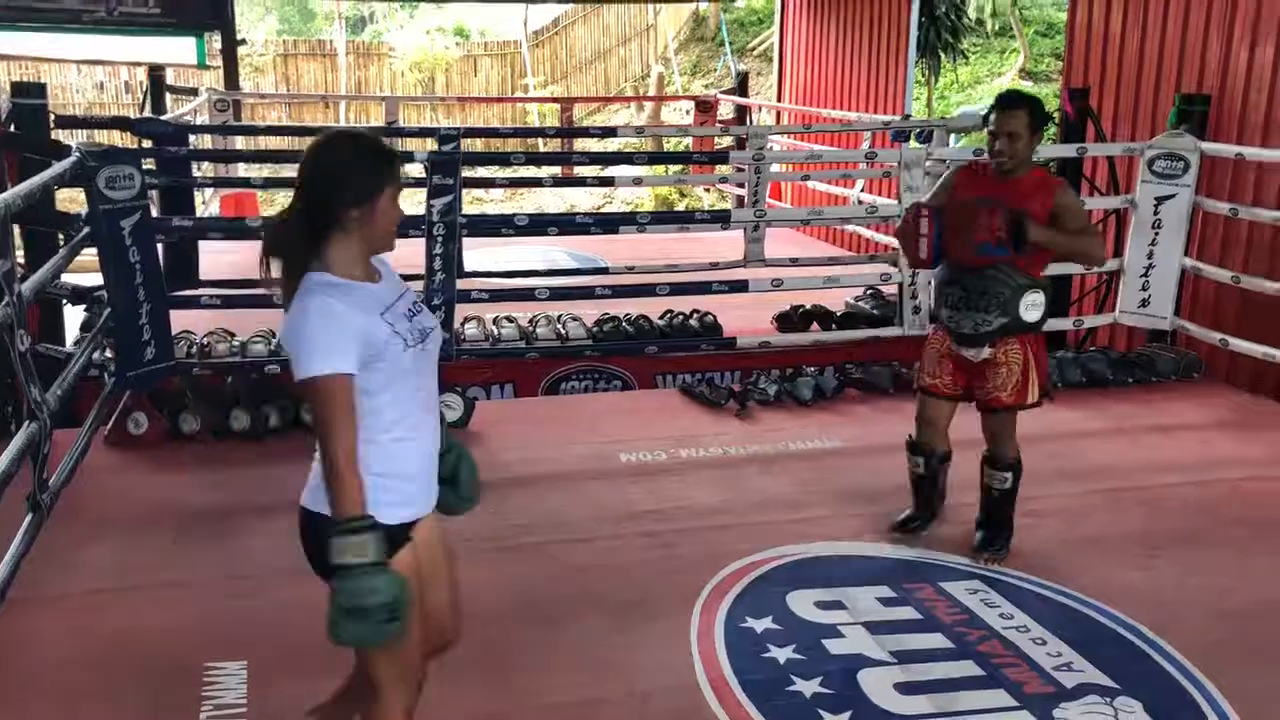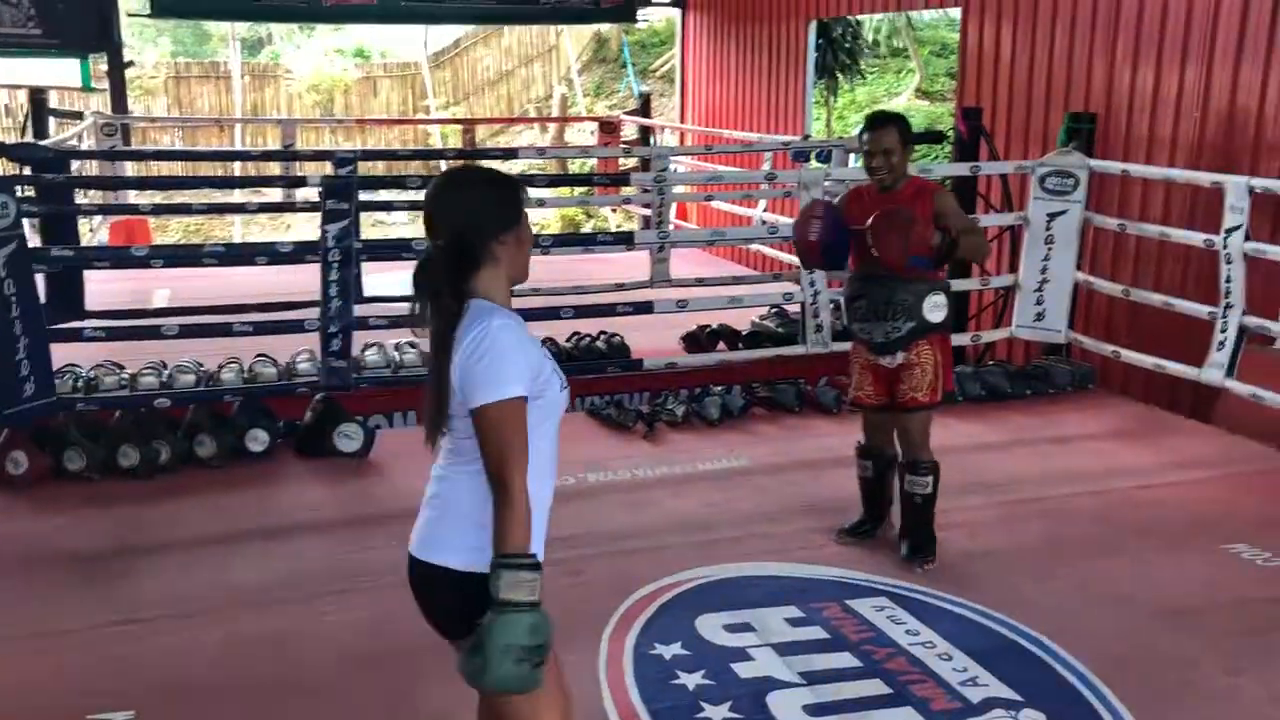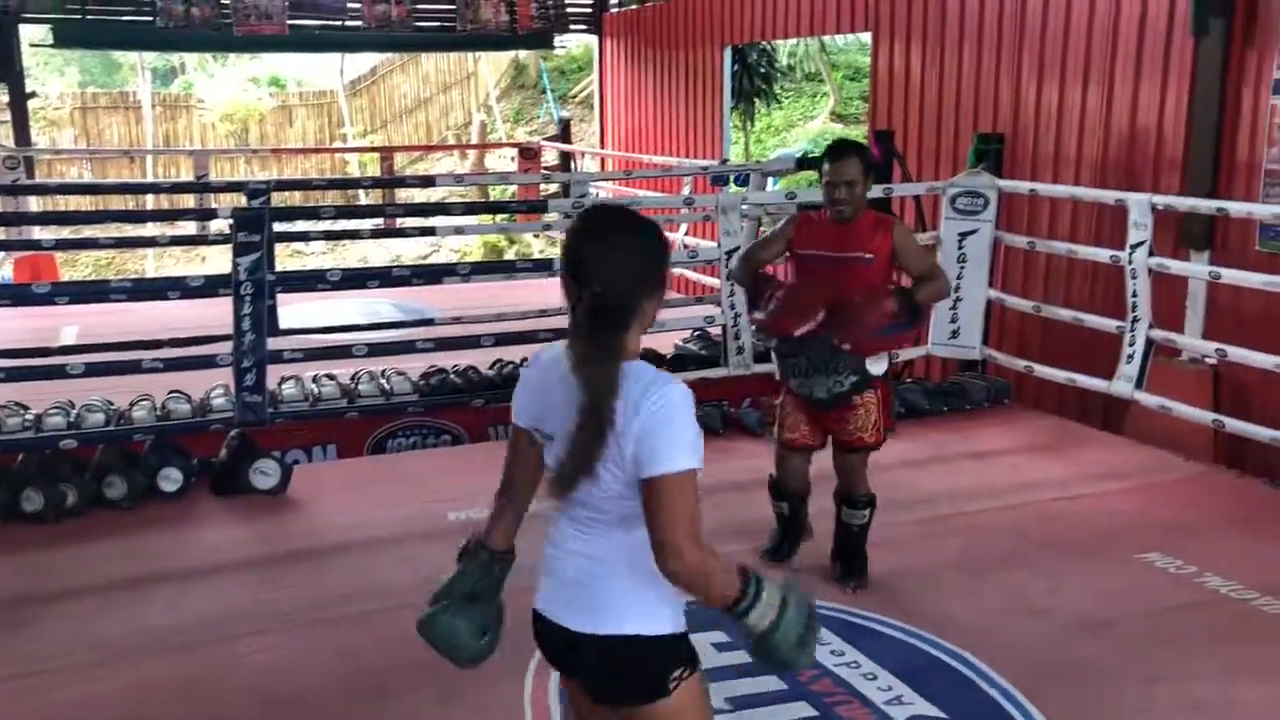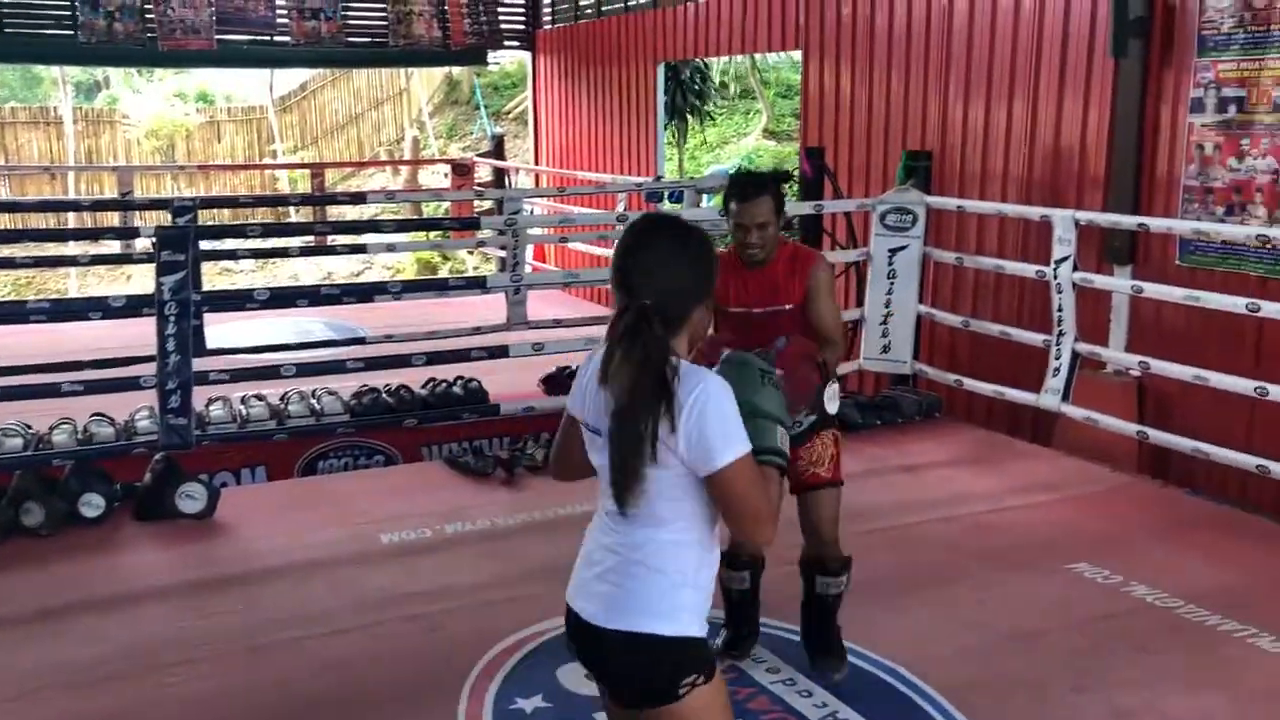
dt=0.7s
person 1, frame 1
left shoulder: (379, 277)
right shoulder: (325, 310)
right elbow: (338, 451)
left wrist: (444, 448)
right wrist: (359, 562)
left hip: (409, 506)
right hip: (359, 518)
left knee: (433, 635)
person 1, frame 2
left shoulder: (471, 321)
right shoulder: (498, 337)
right elbow: (509, 483)
right wrist: (516, 596)
left hip: (468, 557)
right hip: (473, 570)
person 1, frame 3
left shoulder: (542, 371)
right shoulder: (659, 401)
left elbow: (515, 491)
right elbow: (680, 555)
left wrist: (477, 574)
right wrist: (759, 602)
left hip: (555, 614)
right hip: (632, 633)
person 1, frame 4
left shoulder: (597, 370)
right shoulder: (702, 394)
left elbow: (563, 465)
right elbow: (758, 527)
right wrist: (768, 426)
left hip: (592, 612)
right hip: (654, 634)
person 2, frame 1
left shoulder: (1053, 193)
right shoulder: (963, 178)
left elbow: (1096, 250)
right elbow: (919, 221)
left wrist: (1031, 232)
right wrist: (918, 233)
left hip: (1007, 335)
right hip: (951, 327)
left knee: (999, 433)
right knee: (928, 420)
left ankle: (995, 526)
right ankle: (926, 505)
person 2, frame 2
left shoulder: (932, 197)
right shoulder: (852, 201)
left elbow: (981, 247)
left wrist: (943, 243)
left hip: (919, 339)
left knee: (914, 437)
right knee: (874, 432)
left ankle: (919, 534)
right ankle: (874, 513)
person 2, frame 3
left shoulder: (888, 233)
right shoulder: (799, 226)
left elbow: (938, 284)
right elbow: (744, 266)
left wrist: (890, 304)
right wrist: (774, 291)
left hip: (856, 376)
left knee: (852, 474)
right knee: (788, 471)
left ankle: (850, 556)
right ankle: (791, 532)
person 2, frame 4
left shoulder: (811, 267)
right shoulder: (715, 274)
left elbow: (834, 342)
left hip: (806, 417)
left knee: (823, 536)
right knee: (743, 532)
left ankle: (822, 631)
right ankle: (740, 629)
